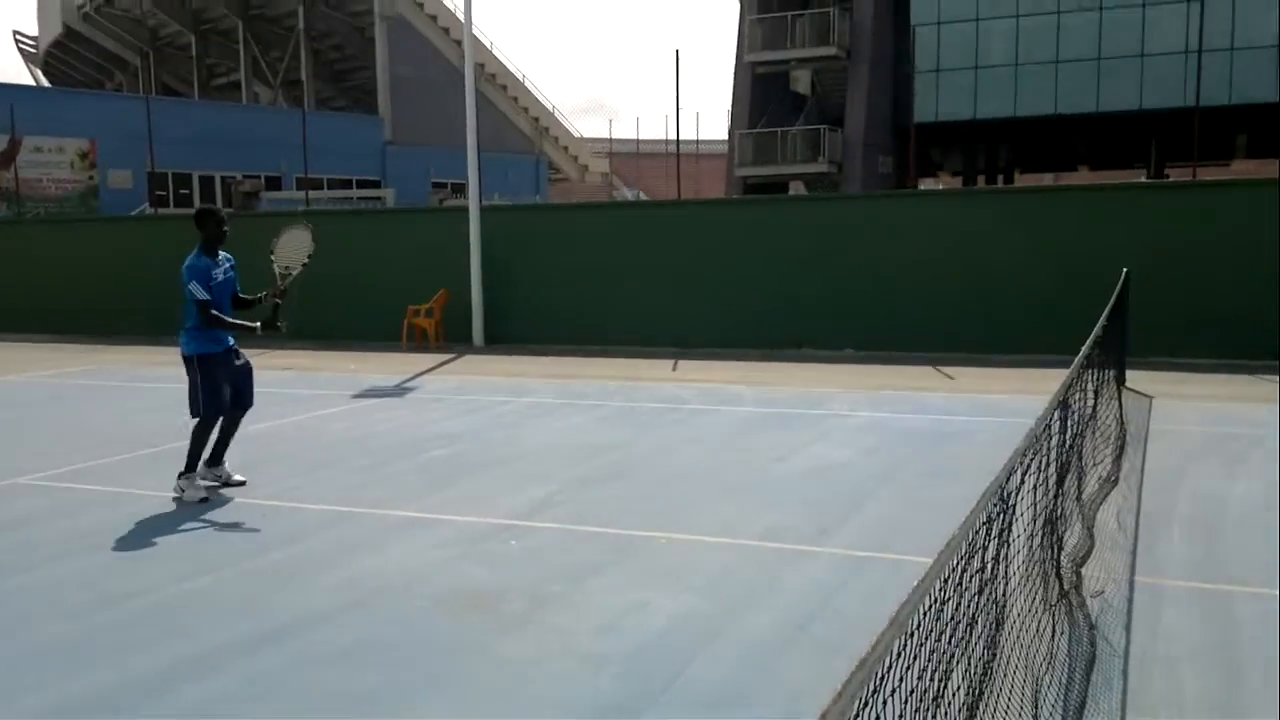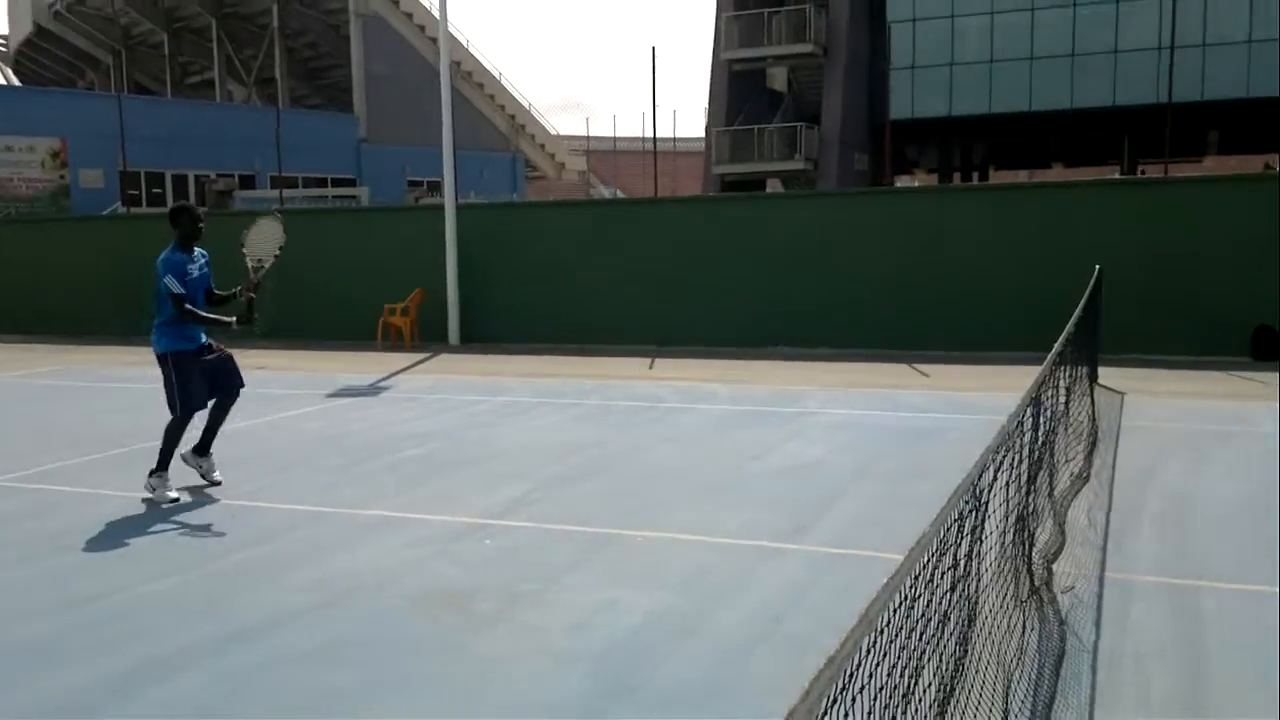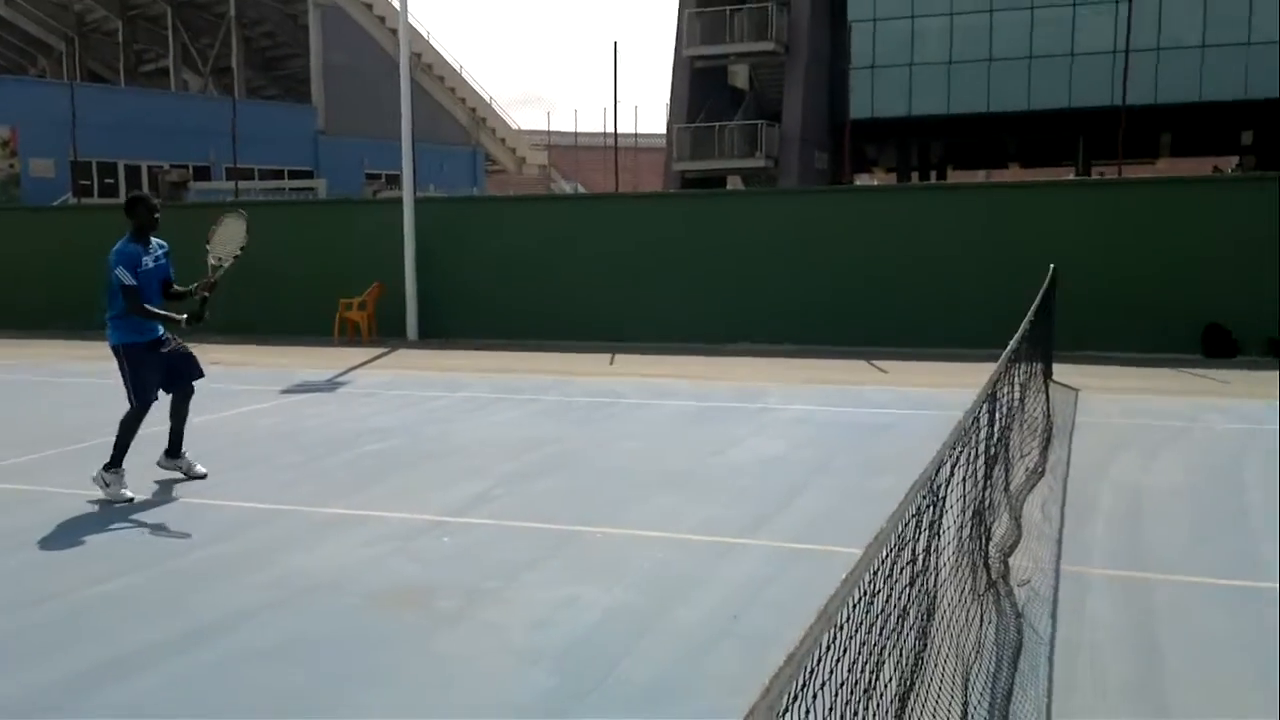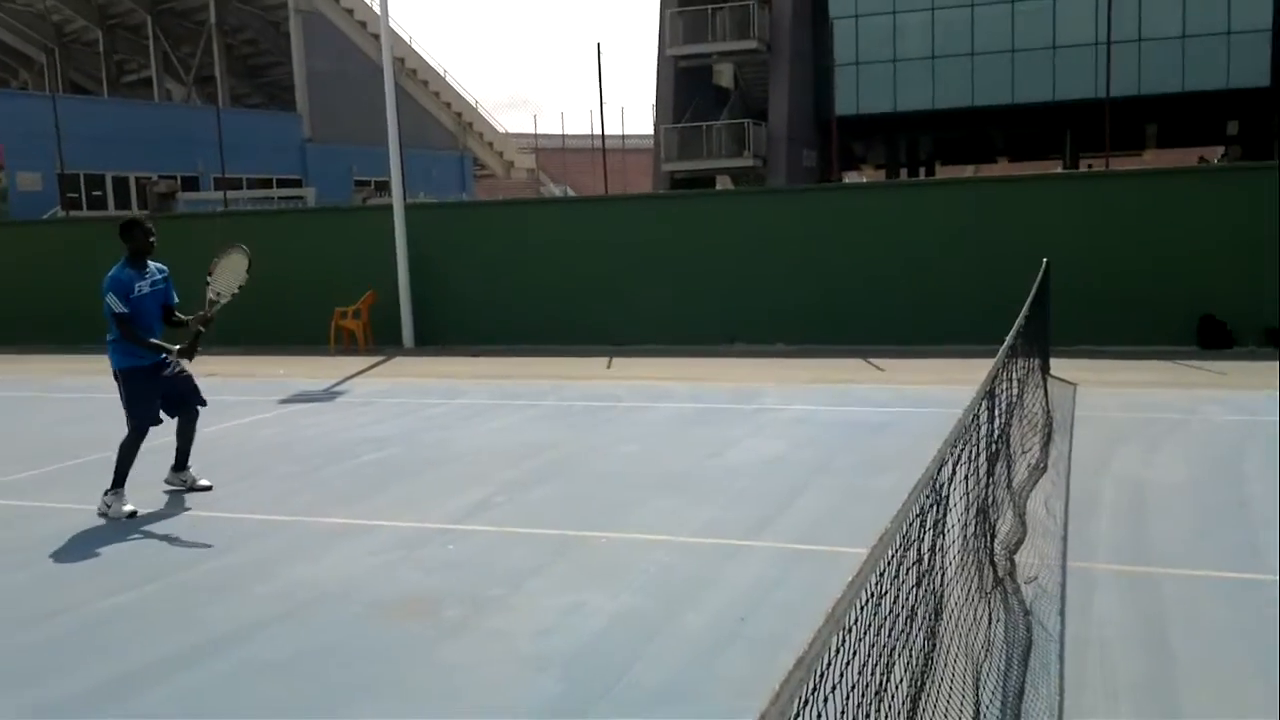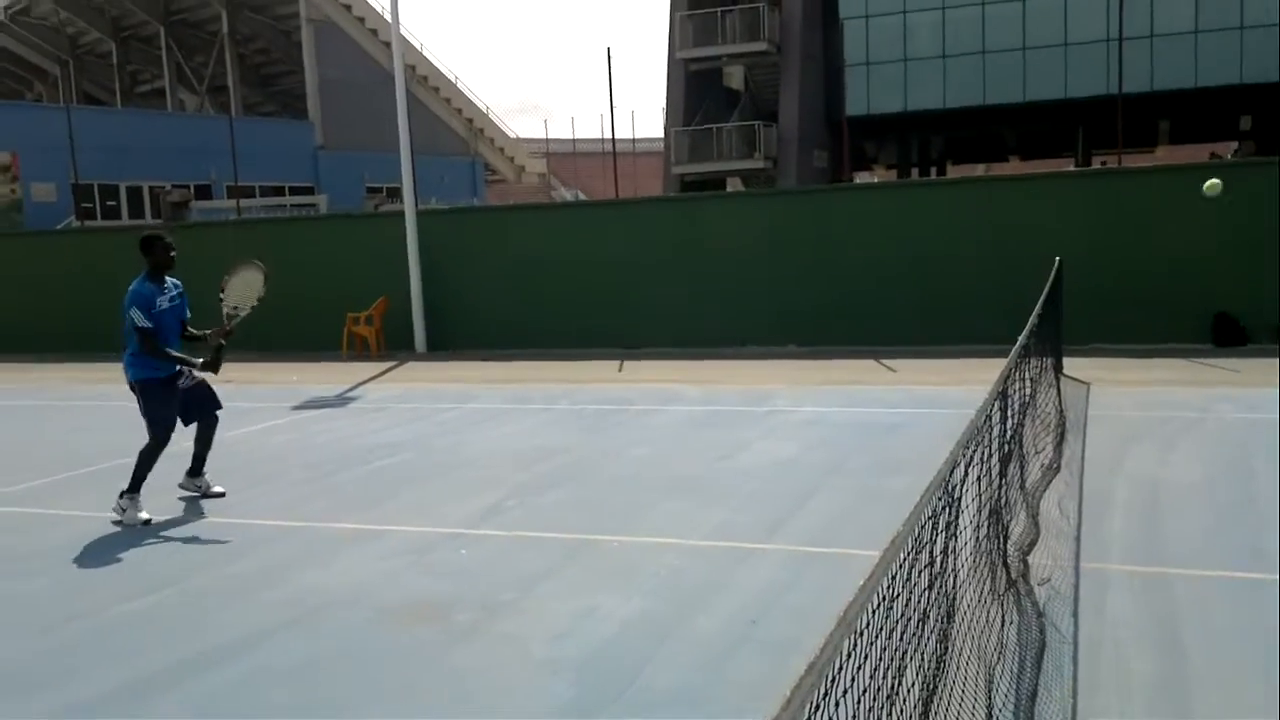
dt=0.1s
person 1, frame 1
left shoulder: (227, 260)
right shoulder: (195, 267)
right elbow: (209, 317)
left wrist: (263, 298)
right wrist: (257, 328)
left hip: (226, 345)
right hip: (201, 350)
left knee: (241, 404)
right knee: (211, 413)
left ankle: (213, 465)
right ankle: (187, 477)
person 1, frame 2
left shoulder: (202, 256)
right shoulder: (170, 262)
left elbow: (209, 298)
right elbow: (183, 311)
left wrist: (237, 293)
right wrist: (231, 322)
left hip: (200, 341)
right hip: (174, 347)
left knee: (231, 390)
right knee: (185, 411)
left ankle: (200, 454)
right ankle: (158, 476)
person 1, frame 3
left shoulder: (161, 248)
right shoulder: (123, 254)
left elbow: (168, 291)
right elbow: (134, 304)
left wrist: (194, 290)
right wrist: (180, 320)
left hip: (158, 335)
right hip: (130, 339)
left knee: (185, 385)
right knee: (142, 404)
left ankle: (174, 455)
right ankle: (111, 472)
person 1, frame 4
left shoulder: (161, 272)
right shoulder: (117, 280)
left elbow: (169, 317)
right elbow: (127, 332)
left wrist: (192, 320)
right wrist: (173, 350)
left hip: (161, 359)
right hip: (131, 363)
left knee: (190, 410)
right knee: (140, 427)
left ankle: (180, 471)
right ankle: (114, 493)
person 1, frame 5
left shoulder: (176, 287)
right shoulder: (140, 295)
right elbow: (150, 346)
left wrist: (209, 336)
right wrist: (196, 364)
left hip: (174, 371)
right hip: (148, 375)
left knee: (209, 417)
right knee: (161, 435)
left ankle: (194, 477)
right ankle: (128, 497)
